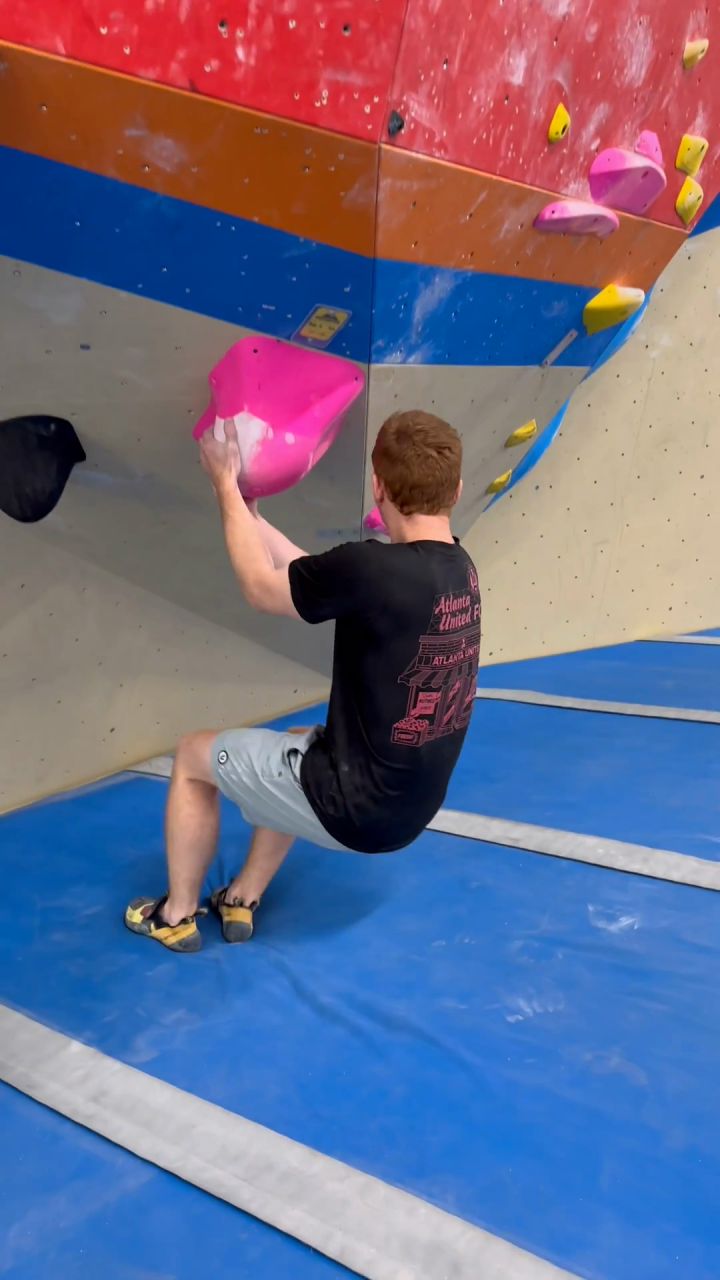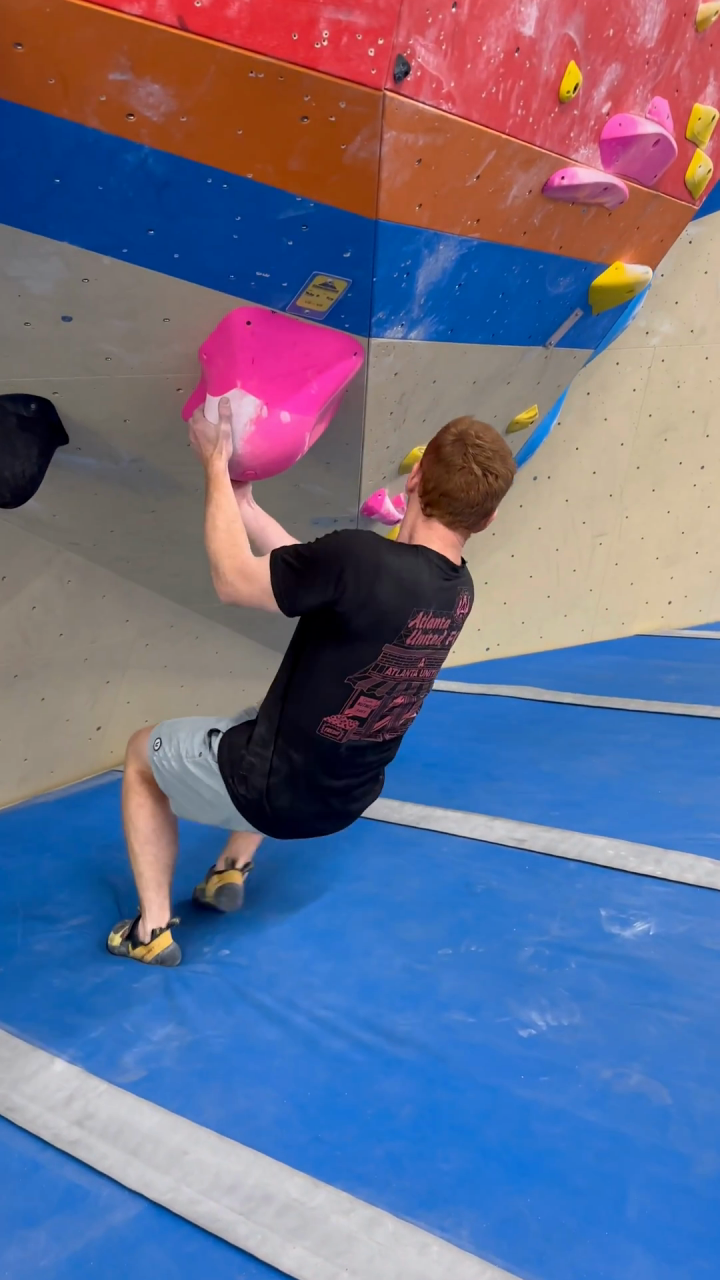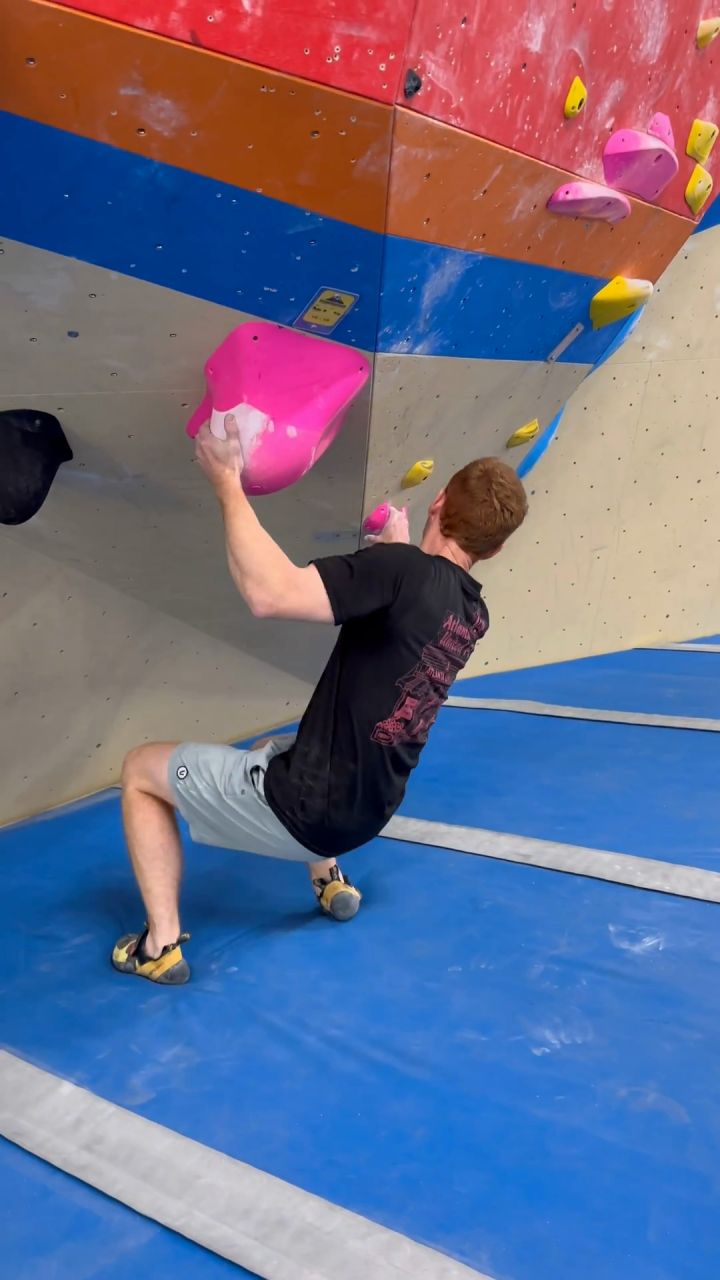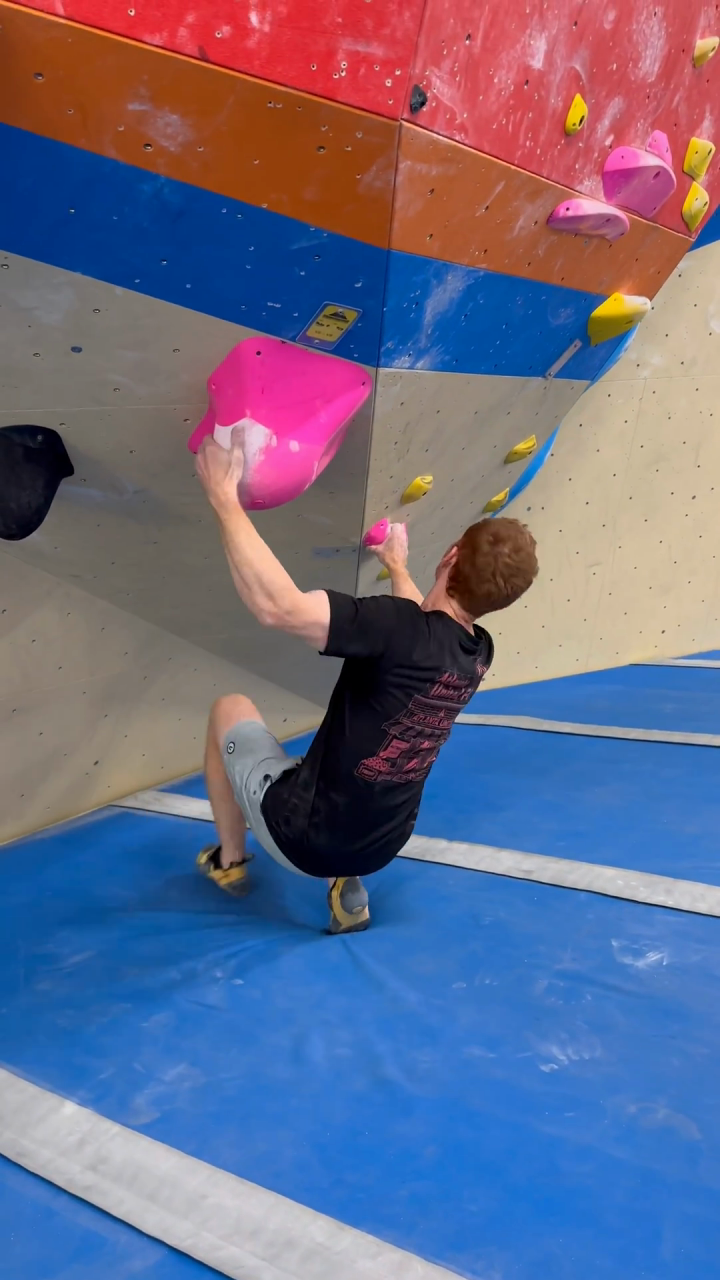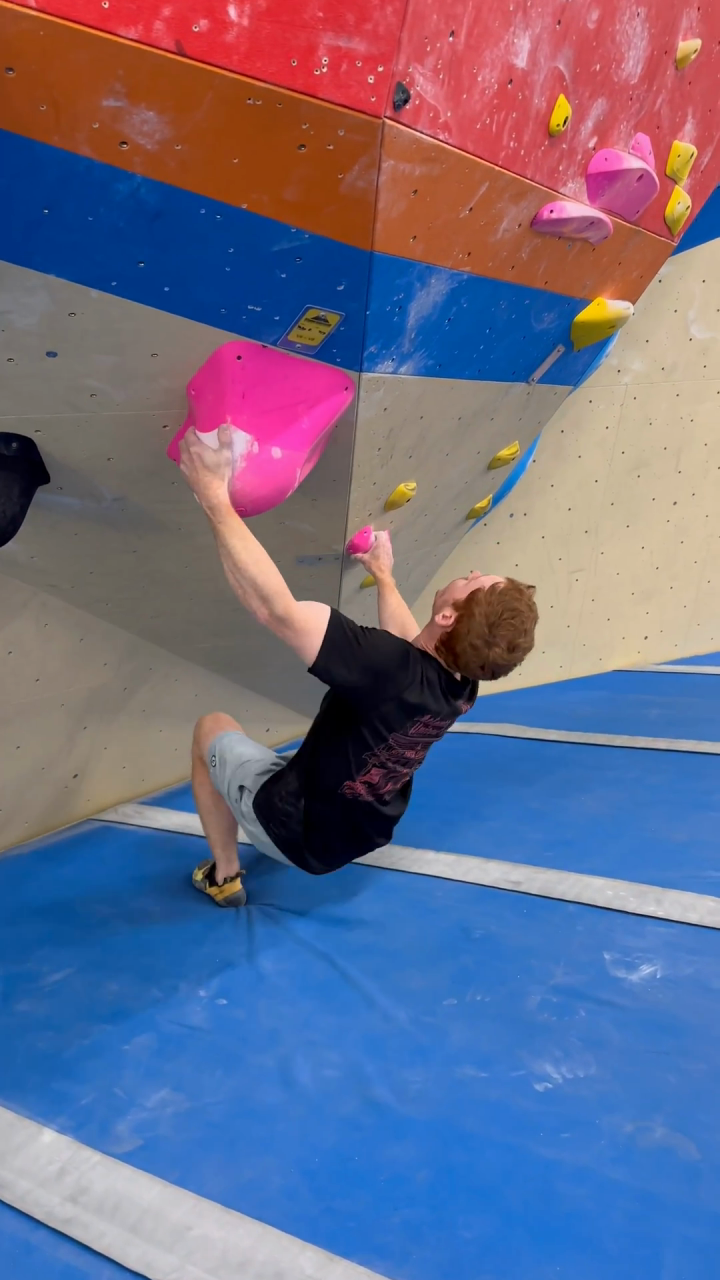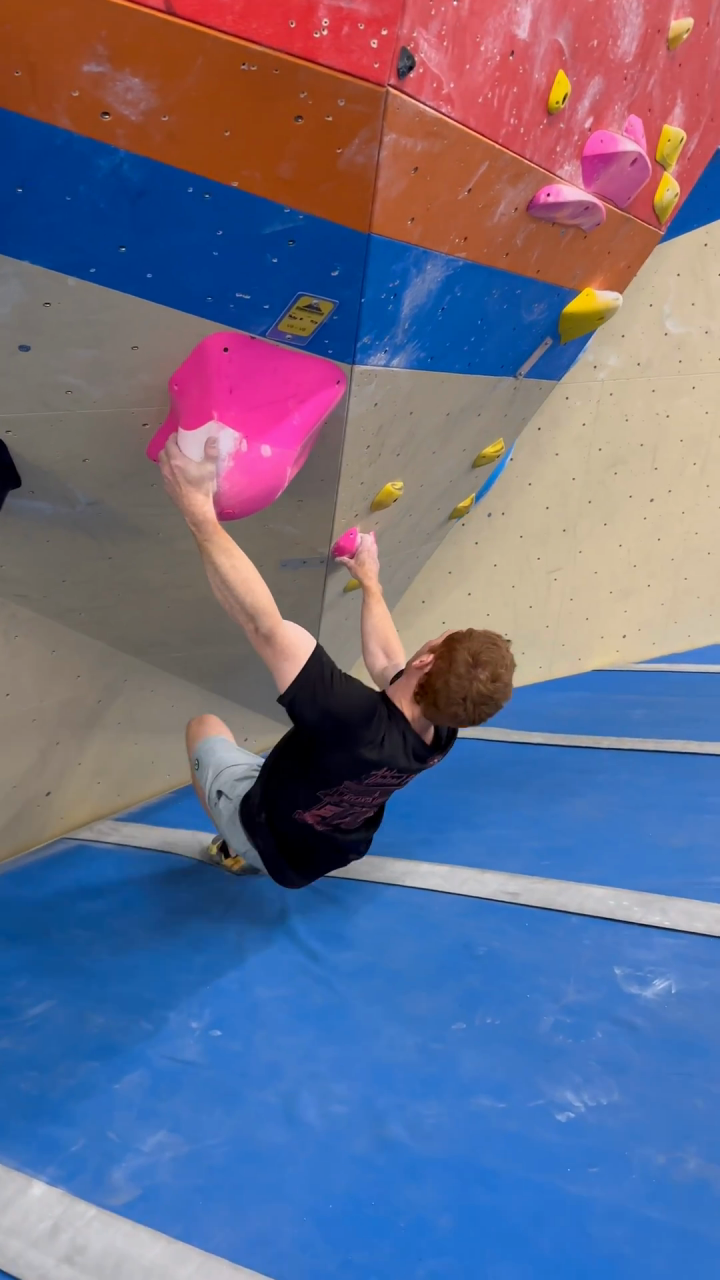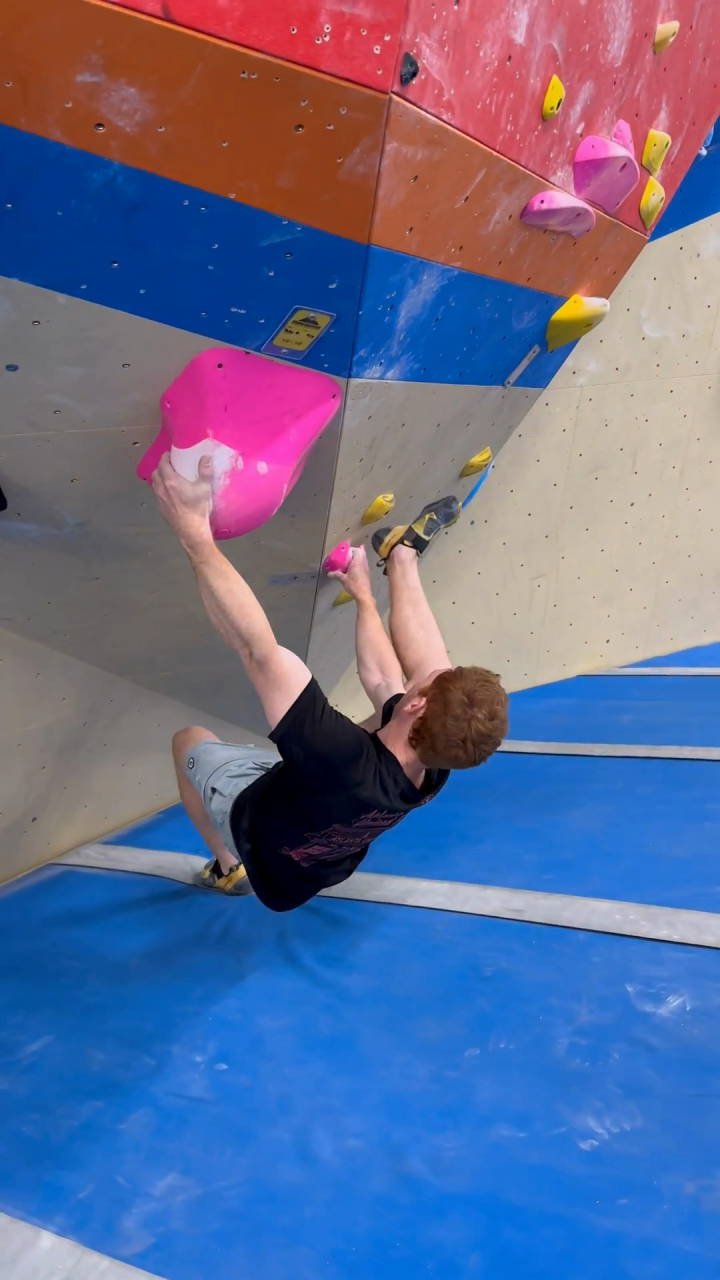
dt=0.5s
person 1, frame 1
left shoulder: (373, 569)
right shoulder: (461, 571)
left elbow: (262, 588)
left wrist: (226, 484)
right wrist: (251, 518)
left hip: (356, 808)
right hip: (412, 802)
left knee: (195, 755)
right knee: (296, 746)
left ankle: (177, 915)
right ankle: (242, 900)
person 1, frame 2
left shoulder: (359, 557)
right shoulder: (457, 593)
left elbow: (232, 582)
left wrist: (215, 467)
right wrist: (244, 509)
left hip: (269, 787)
right hip: (346, 797)
left knee: (142, 750)
left ankle: (153, 929)
right ankle: (230, 871)
person 1, frame 3
left shoulder: (400, 569)
right shoulder: (472, 614)
left elbow: (268, 592)
left wrist: (228, 483)
left hip: (306, 808)
right hip: (364, 810)
left knee: (141, 769)
right knee: (279, 752)
left ankle: (162, 946)
right ankle: (330, 880)
person 1, frame 4
left shoulder: (397, 628)
right shoulder: (478, 653)
left elbow: (275, 604)
left wrist: (223, 495)
right wrist: (398, 569)
left hip: (303, 836)
right hip: (380, 846)
left knee: (231, 709)
left ankle: (232, 862)
right ankle: (352, 893)
person 1, frame 5
left shoulder: (385, 666)
right shoulder: (462, 686)
left elbow: (276, 608)
left wrist: (215, 499)
right wrist: (383, 576)
left hip: (296, 829)
right hip: (363, 830)
left knee: (213, 728)
left ankle: (225, 876)
person 1, frame 6
left shoulder: (351, 716)
right shoulder: (441, 737)
left elbow: (263, 624)
right elbow: (384, 662)
left wrist: (199, 512)
right wrist: (369, 582)
left hip: (269, 842)
right hip: (336, 848)
left knee: (203, 727)
left ankle: (235, 851)
person 1, frame 7
left shoulder: (341, 758)
right shoulder: (433, 771)
left elbow: (260, 652)
right elbow: (380, 677)
left wrist: (195, 534)
right wrist: (363, 597)
left hip: (258, 826)
left knee: (189, 740)
left ankle: (227, 869)
right ankle: (403, 555)
